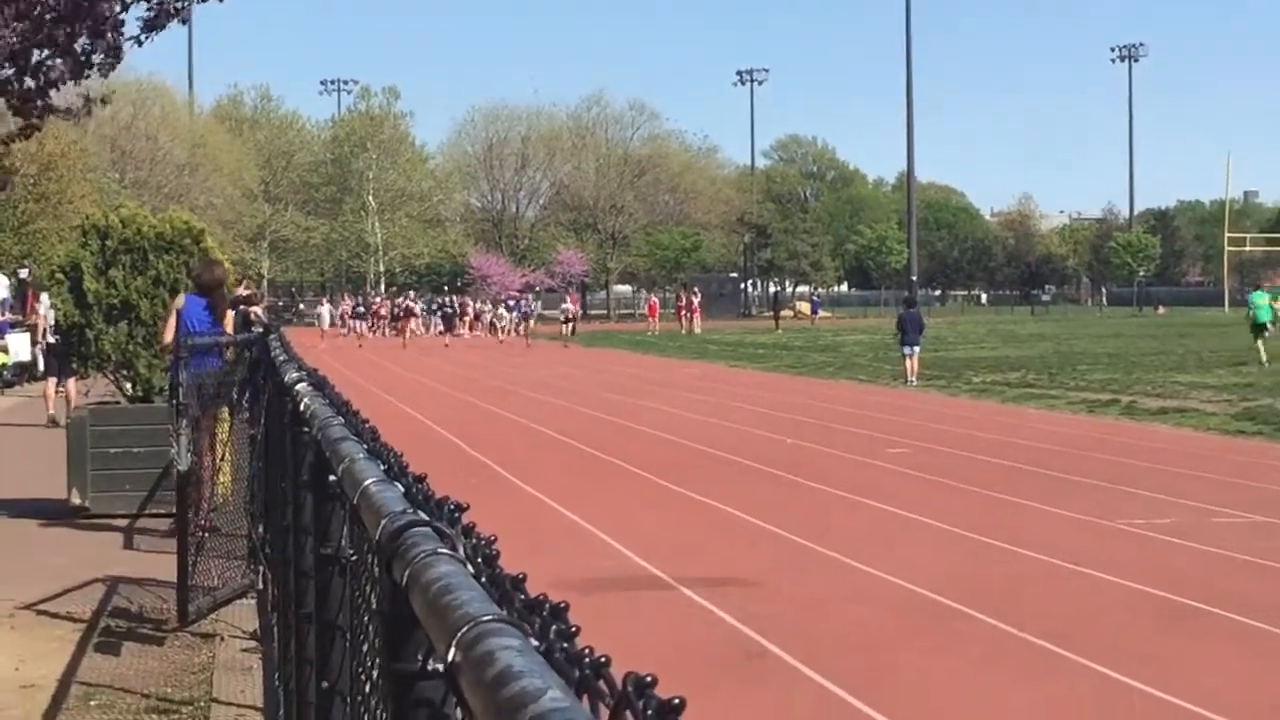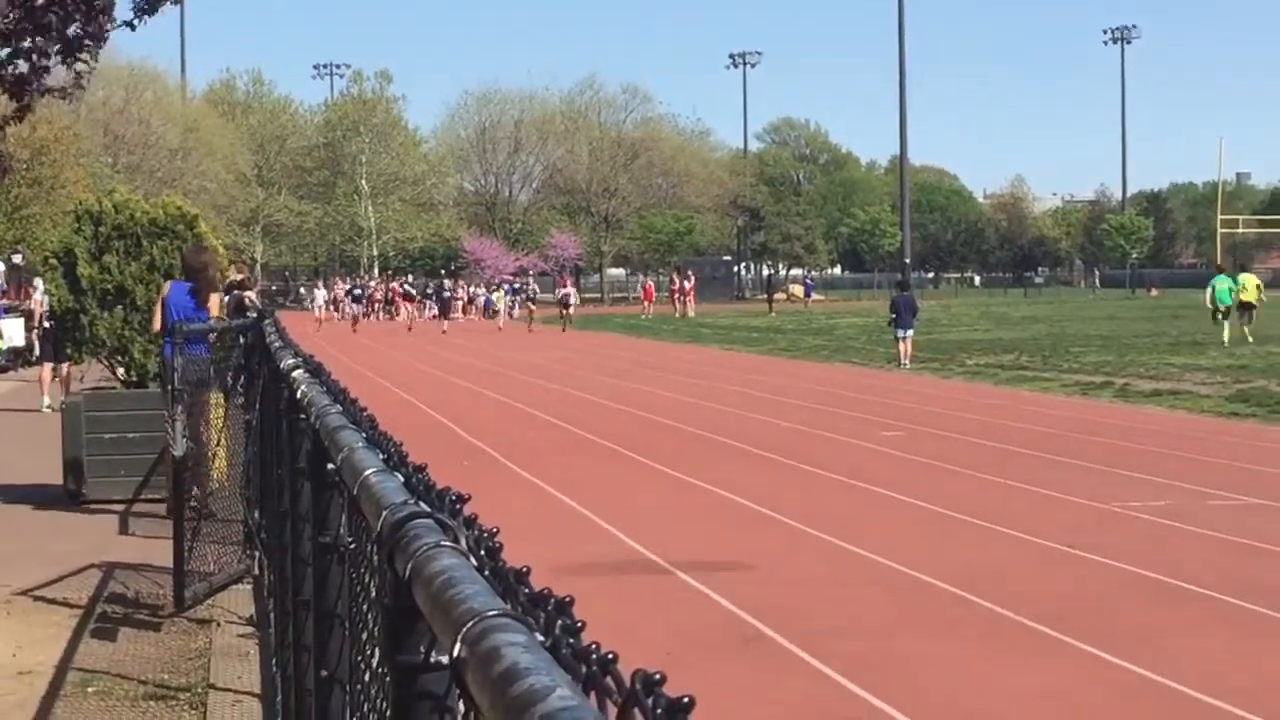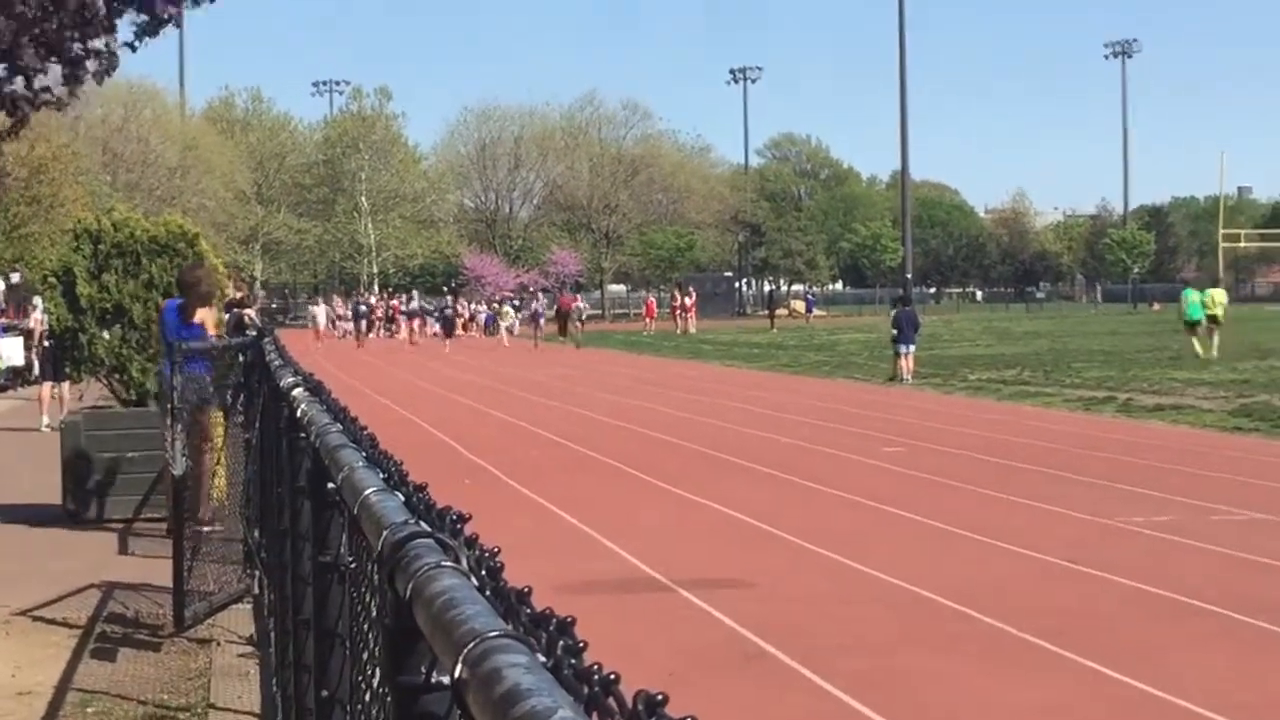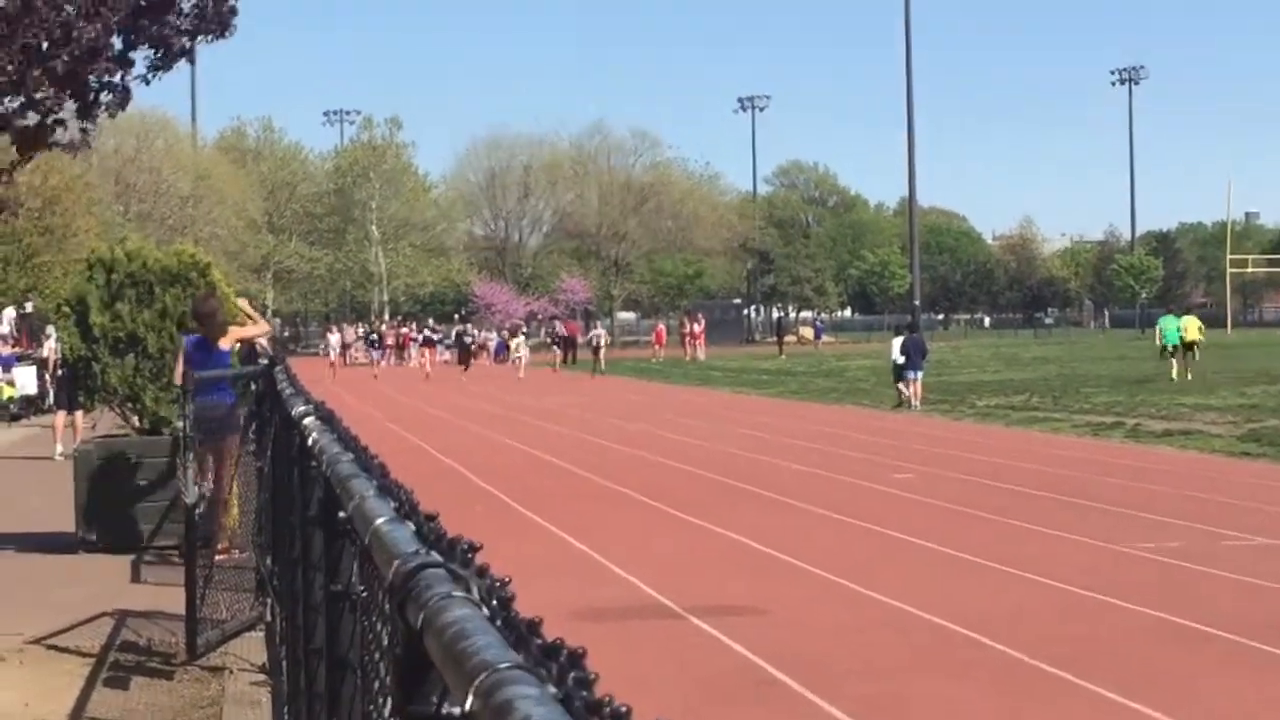
dt=0.3s
person 1, frame 1
left shoulder: (182, 301)
right shoulder: (224, 310)
left elbow: (166, 340)
right elbow: (228, 351)
left hip: (185, 374)
right hip: (213, 375)
right knee: (207, 446)
right ankle: (203, 515)
person 1, frame 2
left shoulder: (168, 287)
right shoulder: (210, 295)
left elbow: (156, 328)
right elbow: (212, 335)
left hip: (172, 360)
right hip: (199, 361)
left knee: (175, 429)
right knee: (199, 430)
left ankle: (175, 499)
right ankle: (199, 496)
person 1, frame 3
left shoulder: (168, 307)
right shoulder: (203, 311)
right wrist: (214, 320)
left hip: (171, 379)
right hip: (198, 379)
left knee: (174, 449)
right knee: (202, 448)
left ankle: (176, 516)
right ankle: (203, 514)
person 1, frame 4
left shoulder: (188, 342)
right shoulder: (227, 335)
left elbow: (178, 380)
right elbow: (264, 329)
right wrist: (247, 309)
left hip: (199, 408)
right hip: (225, 409)
left knee: (200, 476)
right knee: (223, 477)
right ankle: (220, 541)
